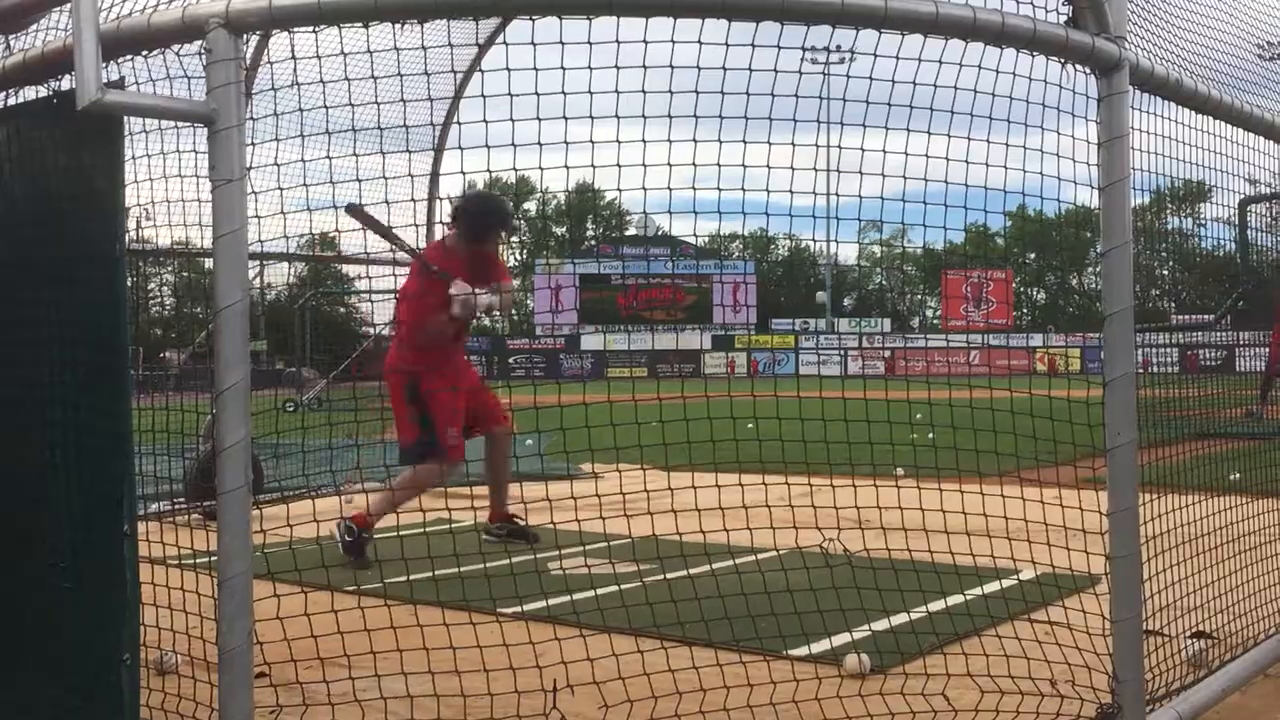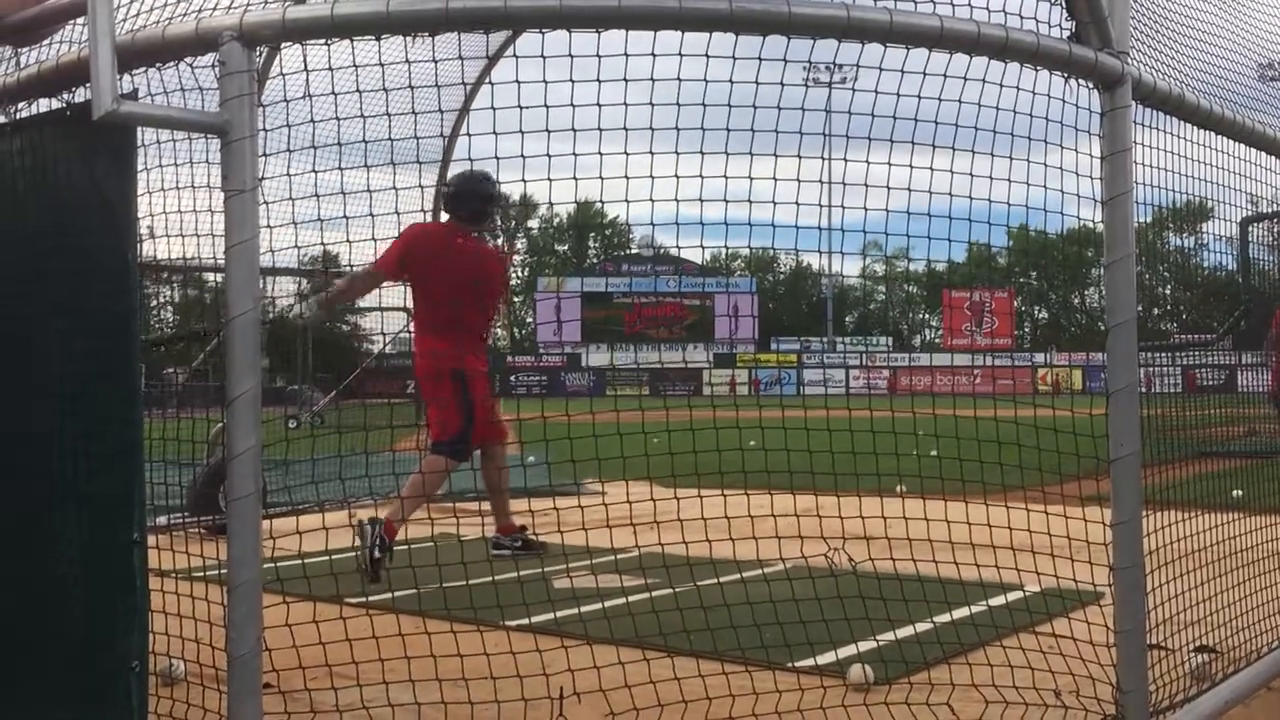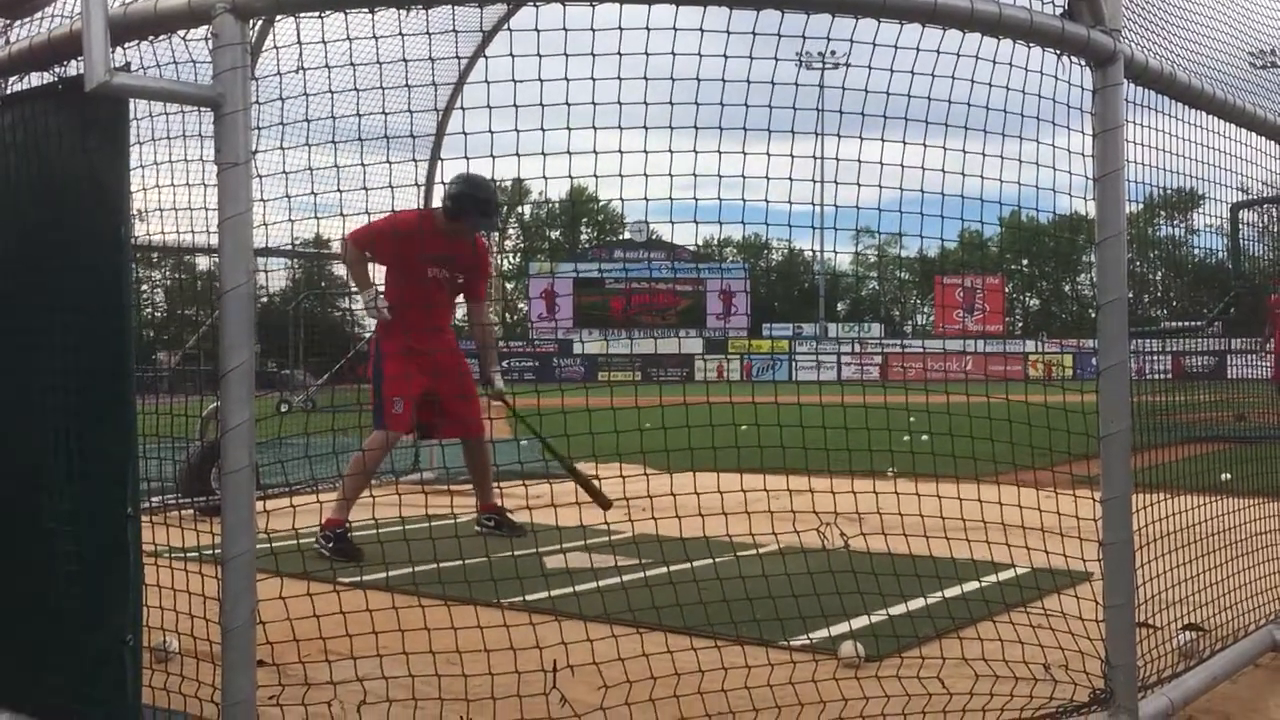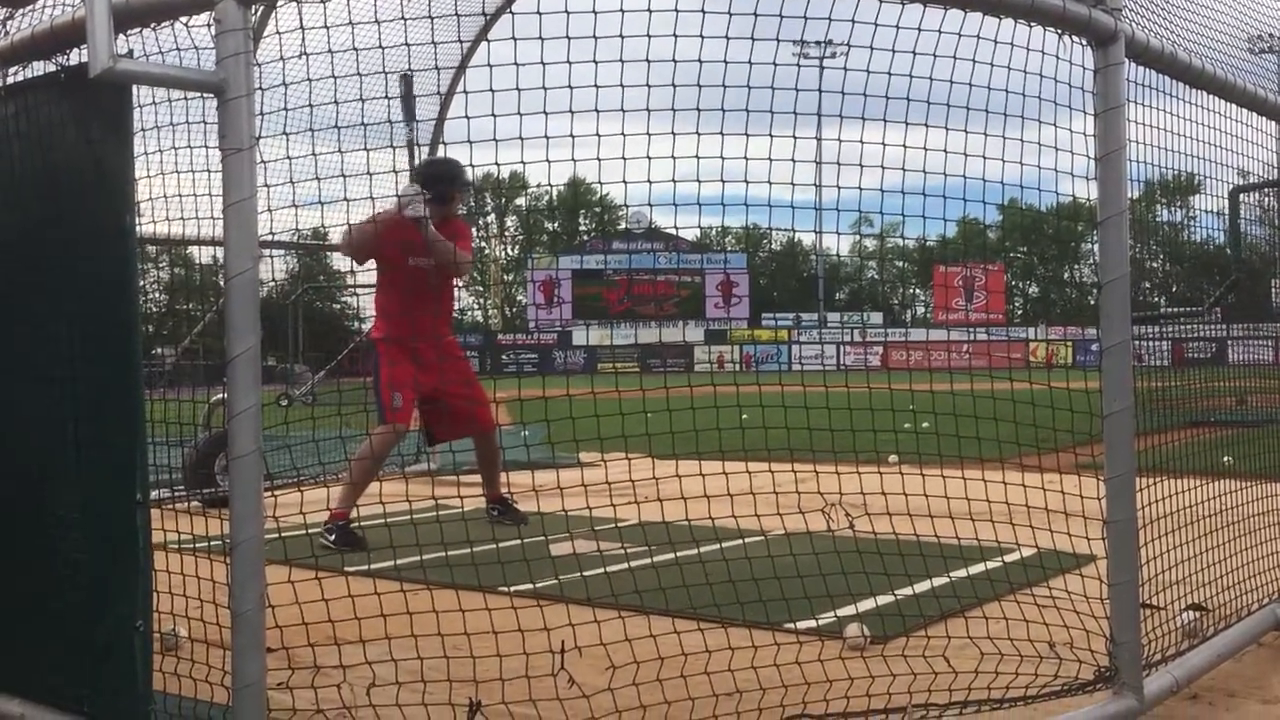
dt=1s
person 1, frame 1
left shoulder: (481, 251)
right shoulder: (431, 269)
left elbow: (508, 294)
right elbow: (424, 336)
left wrist: (483, 299)
right wrist: (458, 310)
left hip: (449, 364)
right hip: (417, 370)
left knee: (499, 429)
right knee: (436, 460)
left ankle: (499, 517)
right ankle: (358, 524)
person 1, frame 2
left shoulder: (419, 238)
right shoulder: (491, 258)
left elbow: (368, 278)
left wrist: (319, 303)
left hip: (432, 357)
right hip: (460, 363)
left knee: (492, 439)
right knee: (448, 452)
left ankle: (506, 532)
right ankle: (383, 529)
person 1, frame 3
left shoulder: (476, 250)
right shoulder: (407, 226)
left elbow: (478, 311)
right elbow: (354, 244)
left wrist: (492, 367)
right wrist: (368, 294)
left hip: (443, 344)
right hip: (397, 343)
left knee: (473, 426)
right knee: (389, 431)
left ankle: (489, 511)
right ankle: (333, 527)
person 1, frame 4
left shoulder: (458, 229)
right shoulder: (390, 226)
left elbow: (462, 267)
right elbow: (349, 245)
left wrist: (426, 228)
right wrist: (399, 209)
left hip: (441, 344)
right hip: (395, 344)
left knee: (484, 422)
right knee: (393, 427)
left ankle: (495, 500)
right ankle: (336, 520)
